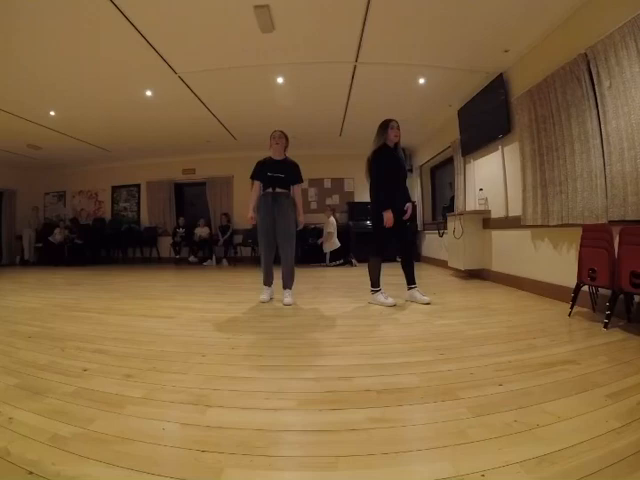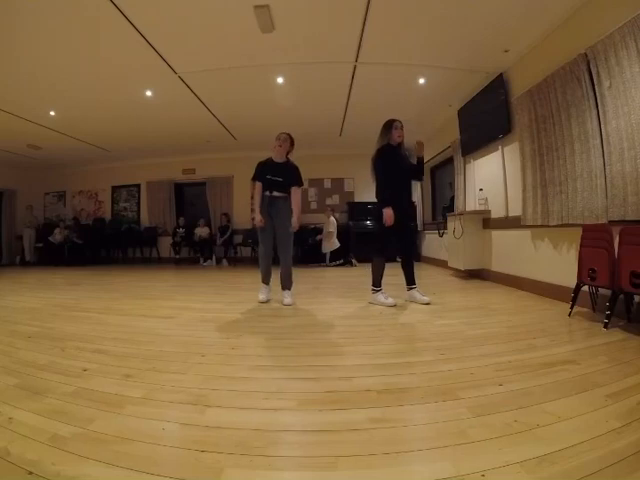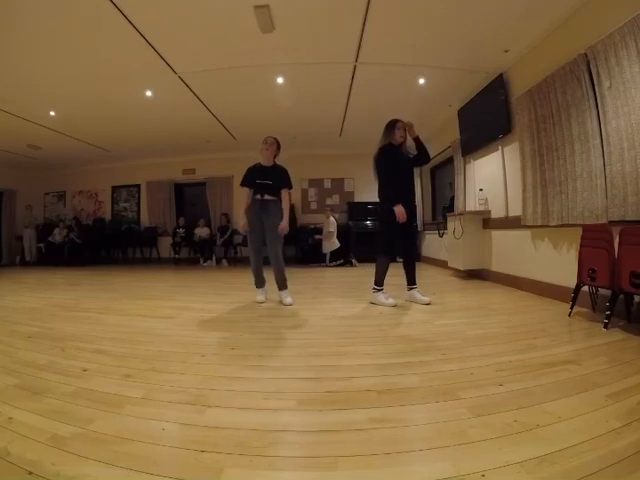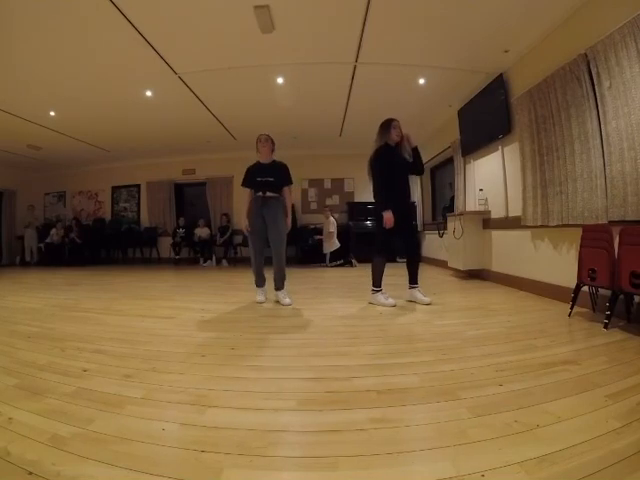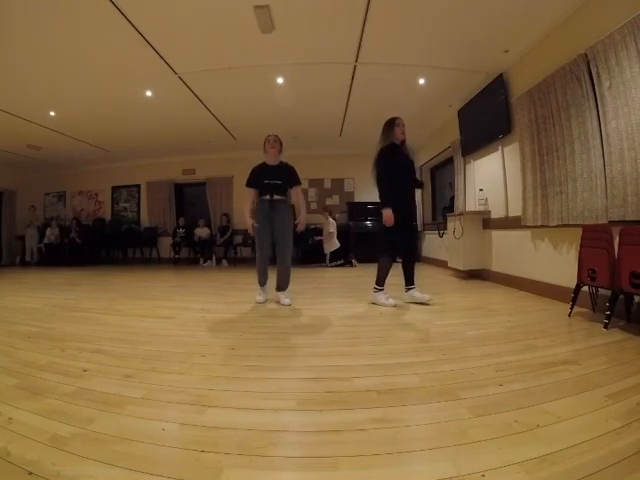
dt=0.4s
person 1, frame 1
left shoulder: (397, 156)
right shoulder: (378, 155)
right elbow: (376, 185)
left wrist: (408, 202)
right wrist: (385, 209)
left hip: (399, 210)
right hip: (382, 210)
left knee: (408, 247)
right knee: (379, 248)
left ankle: (412, 289)
right ankle: (375, 292)
person 1, frame 2
left shoulder: (402, 155)
right shoulder: (383, 154)
left elbow: (418, 175)
right elbow: (381, 183)
left wrist: (420, 157)
right wrist: (386, 206)
left hip: (405, 207)
right hip: (389, 208)
left knee: (408, 247)
right knee: (382, 247)
left ankle: (412, 289)
right ankle: (376, 291)
person 1, frame 3
left shoulder: (404, 155)
right shoulder: (385, 152)
left elbow: (425, 158)
right elbow: (385, 181)
left wrist: (415, 136)
right wrist: (395, 204)
left hip: (408, 206)
right hip: (391, 207)
left knee: (410, 248)
right knee: (387, 247)
left ankle: (412, 289)
right ankle: (377, 291)
person 1, frame 4
left shoulder: (400, 155)
right shoulder: (380, 154)
left elbow: (419, 170)
right elbow: (379, 185)
left wrist: (413, 146)
right wrist: (385, 209)
left hip: (404, 207)
right hip: (388, 209)
left knee: (413, 246)
right knee: (383, 248)
left ankle: (413, 289)
right ankle: (376, 292)
person 1, frame 5
left shoulder: (404, 153)
right shoulder: (387, 152)
right elbow: (382, 181)
left wrist: (422, 184)
right wrist: (386, 206)
left hip: (407, 207)
right hip: (393, 208)
left knee: (410, 248)
right knee: (391, 248)
left ankle: (410, 290)
right ankle: (378, 291)
person 2, frame 1
left shoulder: (292, 165)
right shoulder: (262, 164)
left elbow: (297, 191)
right elbow: (256, 188)
left wrist: (300, 213)
right wrist: (251, 209)
left hip: (285, 204)
right hip: (266, 203)
left knee: (287, 248)
right knee: (266, 247)
left ankle: (287, 289)
right ankle: (267, 287)
person 2, frame 2
left shoulder: (292, 168)
right shoulder: (263, 165)
left elbow: (295, 194)
right elbow: (257, 190)
left wrist: (296, 216)
right wrist: (257, 212)
left hip: (283, 207)
right hip: (265, 206)
left knee: (285, 250)
right knee: (265, 248)
left ankle: (286, 290)
right ankle: (265, 286)
person 2, frame 3
left shoulder: (281, 171)
right shoulder: (252, 170)
left elbow: (285, 197)
right elbow: (246, 195)
left wrist: (285, 219)
right wrist: (243, 217)
left hip: (273, 210)
right hip: (255, 210)
left knee: (275, 251)
right knee: (255, 251)
left ankle: (283, 290)
right ankle: (260, 288)
person 2, frame 4
left shoulder: (281, 167)
right shoulder: (252, 169)
left elbow: (287, 193)
right elbow: (248, 194)
left wrist: (289, 216)
right wrist: (245, 217)
left hip: (276, 207)
right hip: (257, 208)
left knee: (278, 249)
right knee: (257, 250)
left ankle: (280, 290)
right ankle: (260, 288)
person 2, frame 5
left shoulder: (287, 169)
right shoulder: (258, 170)
left elbow: (297, 192)
right elbow: (251, 195)
left wrist: (302, 214)
right wrist: (248, 216)
left hip: (282, 210)
right hip: (262, 210)
left knee: (285, 253)
right knee: (263, 253)
left ankle: (282, 291)
right ankle: (262, 288)
